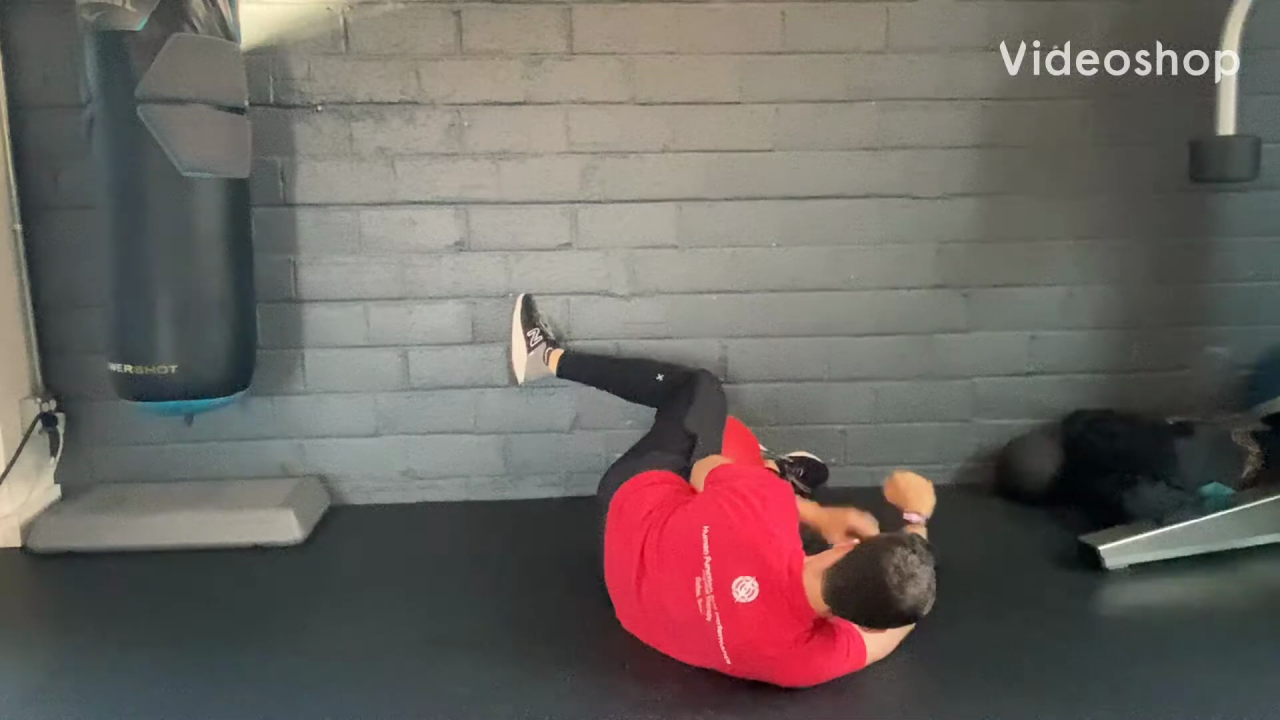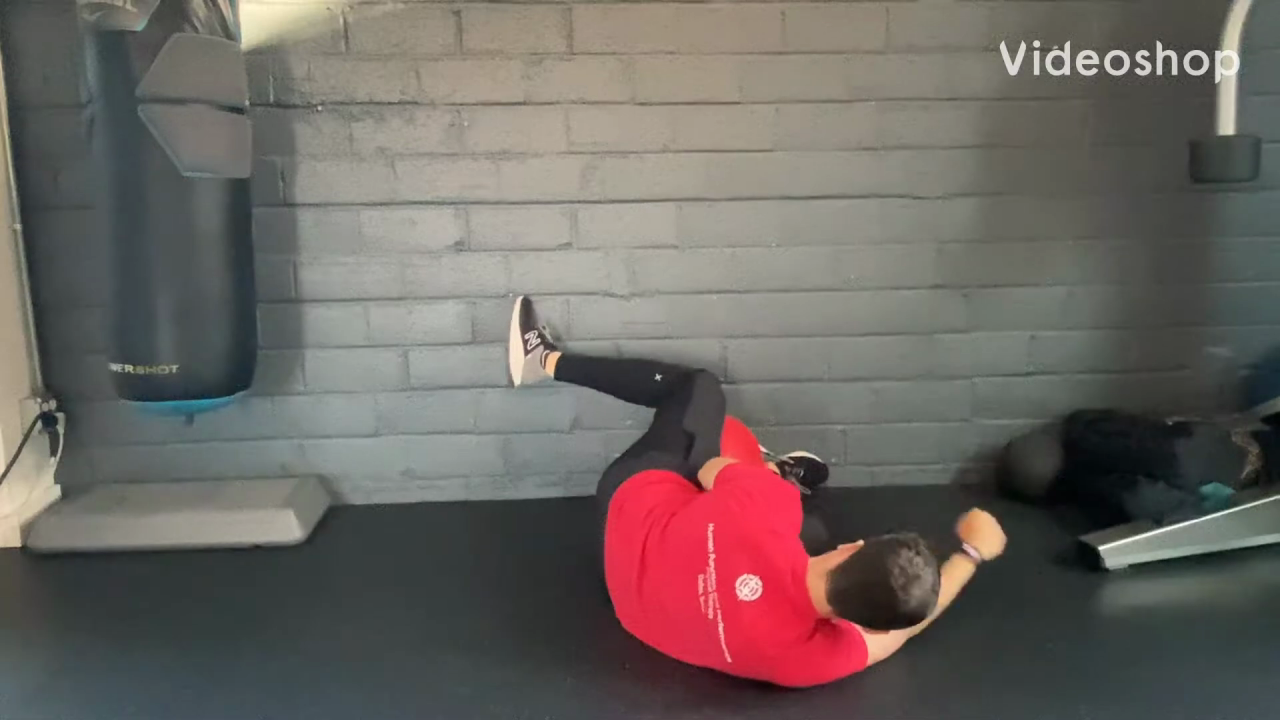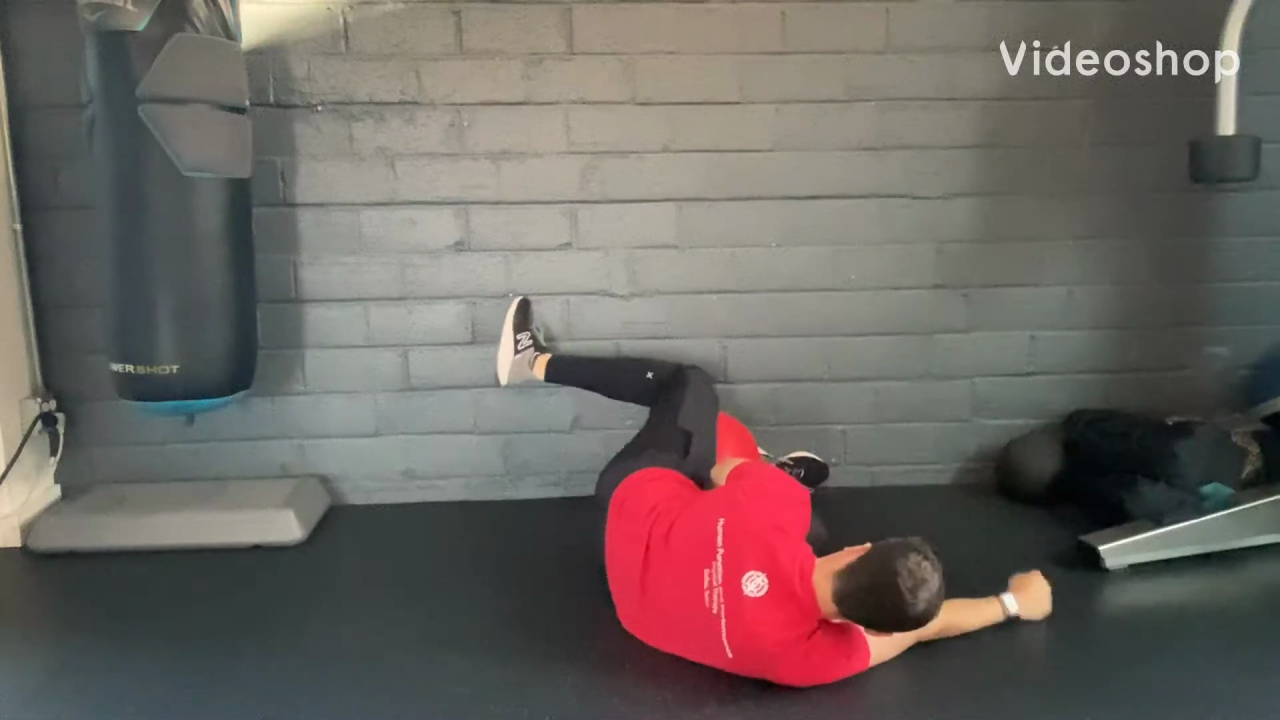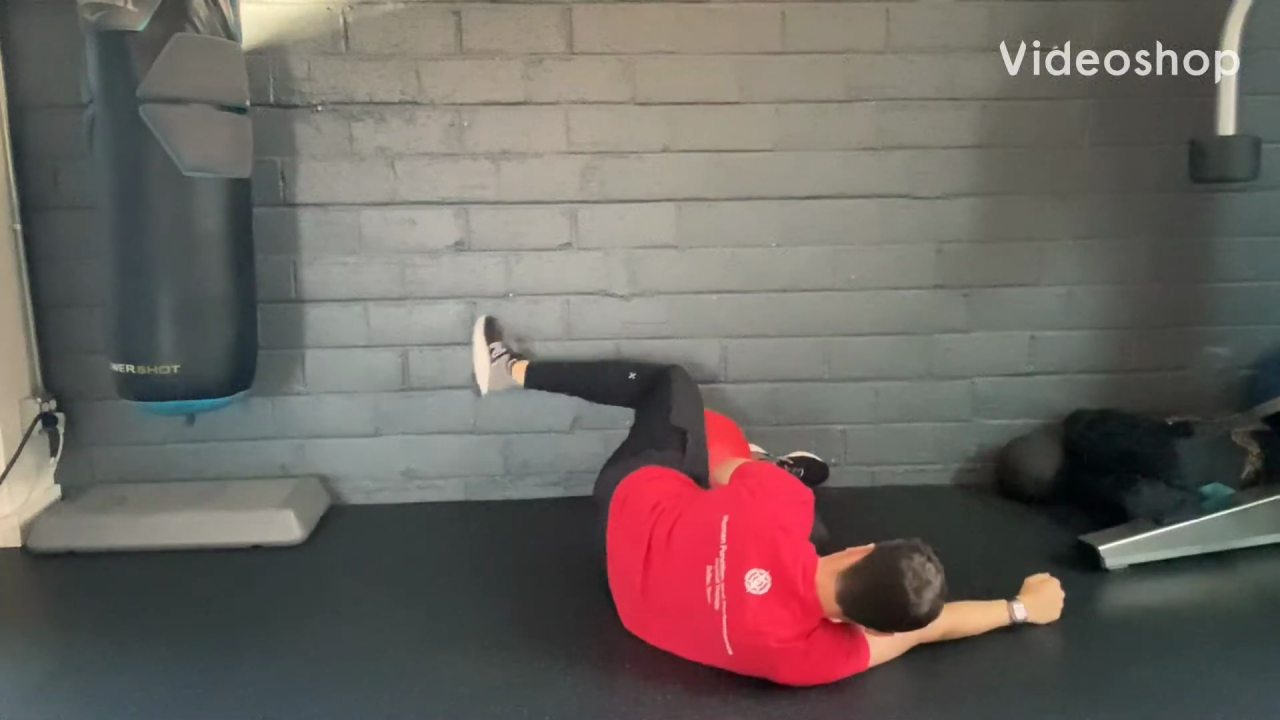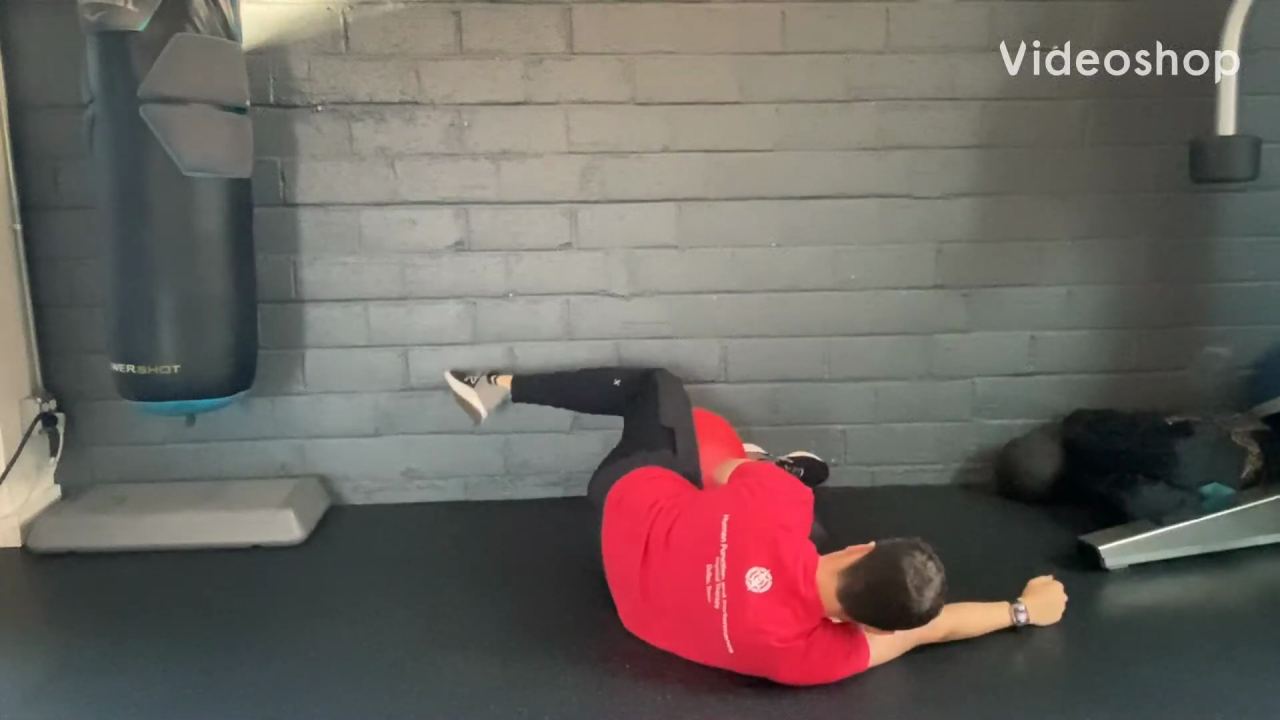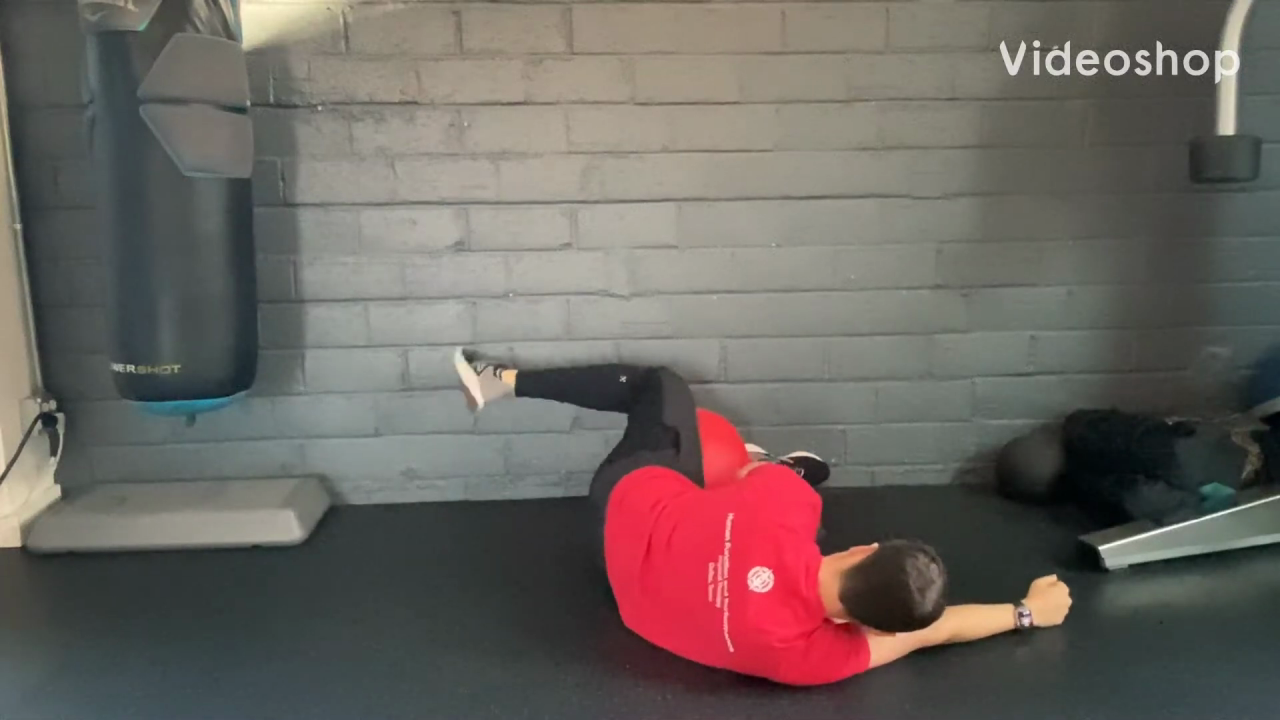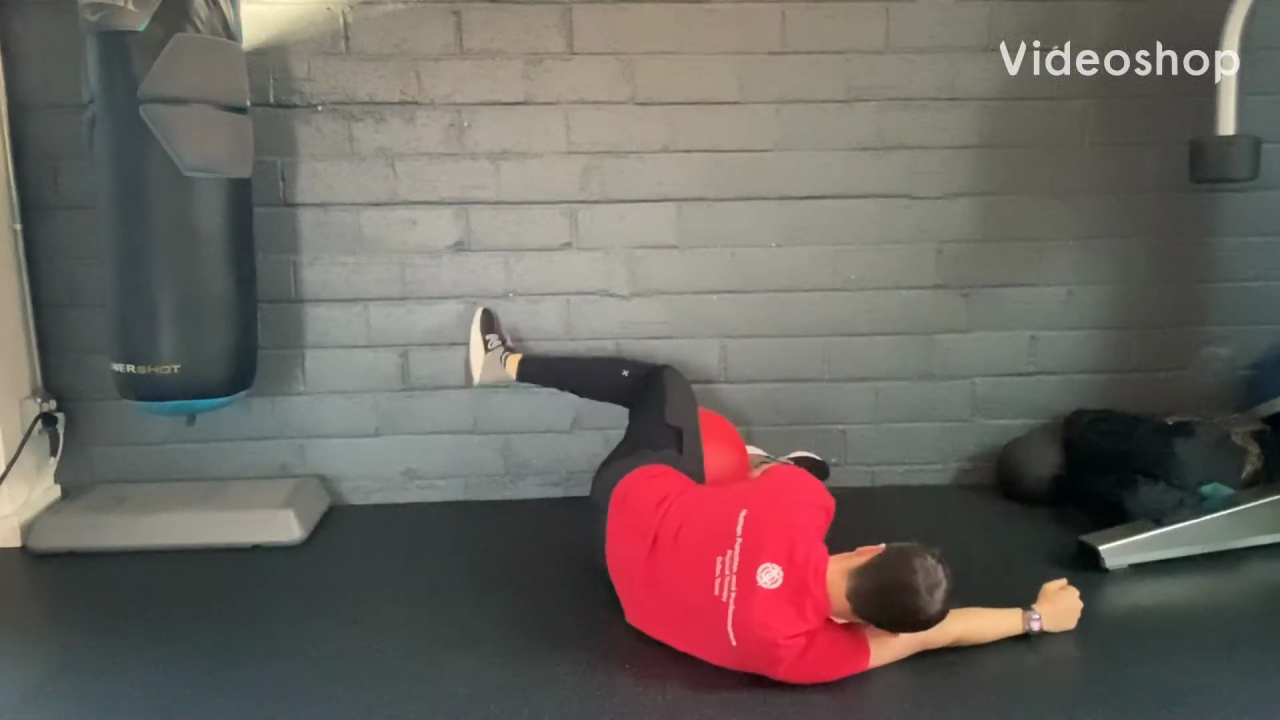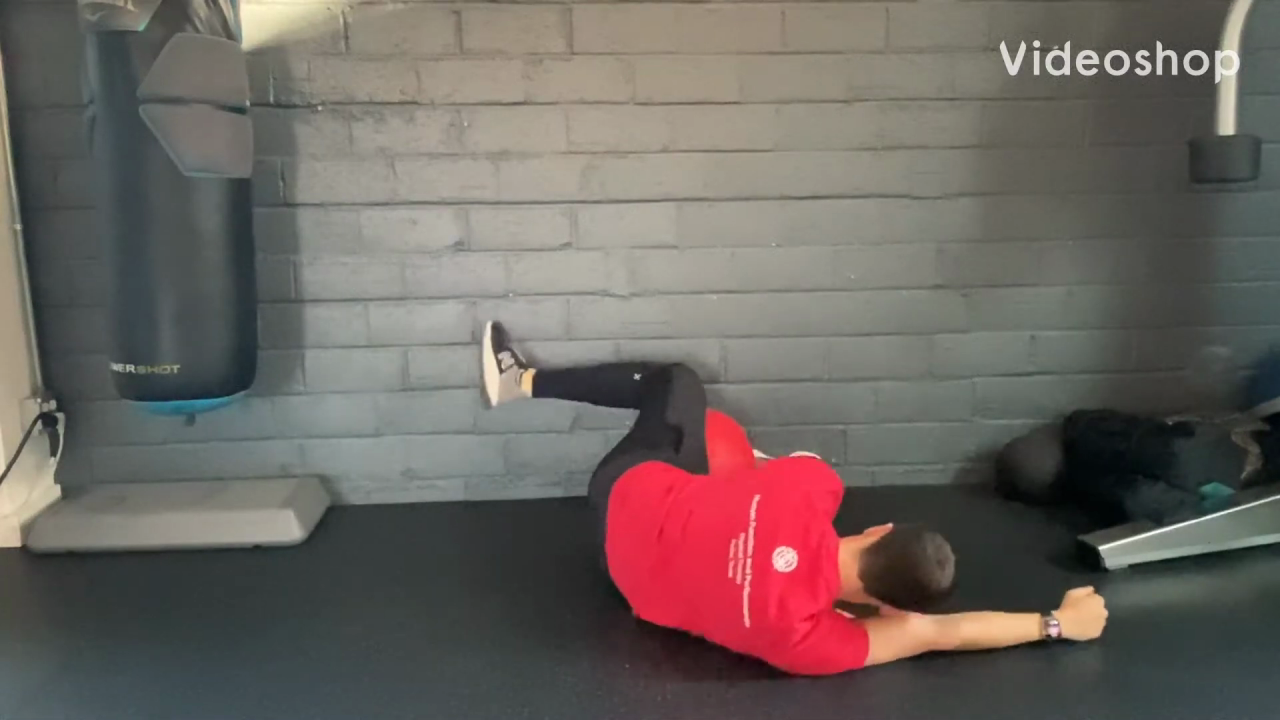
dt=0.2s
person 1, frame 1
left shoulder: (761, 505)
right shoulder: (809, 659)
left elbow: (705, 469)
right elbow: (894, 617)
left wrist: (820, 516)
right wrist: (915, 517)
left knee: (702, 386)
left ankle: (549, 358)
person 1, frame 2
left shoulder: (766, 504)
right shoulder: (808, 659)
left elbow: (713, 469)
right elbow: (909, 618)
right wrist: (973, 551)
left hip: (636, 494)
left knee: (698, 385)
left ankle: (548, 362)
person 1, frame 3
left shoulder: (776, 504)
right shoulder: (805, 658)
left elbow: (723, 470)
right elbow: (918, 628)
right wrist: (1015, 602)
left hip: (635, 493)
left knee: (690, 382)
left ankle: (537, 364)
person 1, frame 4
left shoulder: (779, 505)
right shoulder: (805, 656)
left elbow: (723, 471)
right elbow: (925, 629)
right wrist: (1023, 608)
left hip: (636, 494)
left knee: (672, 381)
left ankle: (514, 370)
person 1, frame 5
left shoulder: (778, 504)
right shoulder: (807, 657)
left elbow: (725, 473)
right elbow: (924, 630)
right wrist: (1023, 610)
left hip: (632, 495)
left knee: (658, 386)
left ankle: (500, 386)
person 1, frame 6
left shoulder: (783, 503)
right shoulder: (803, 657)
right elbow: (931, 631)
right wrist: (1028, 612)
left hip: (634, 493)
left knee: (662, 384)
left ankle: (504, 381)
person 1, frame 7
left shoulder: (796, 497)
right shoulder: (800, 654)
right elbow: (931, 636)
right wrist: (1039, 615)
left hip: (637, 491)
left knee: (664, 381)
left ankle: (507, 364)
person 1, frame 8
left shoulder: (809, 483)
right shoulder: (800, 639)
right elbow: (944, 634)
right wrist: (1059, 623)
left hip: (636, 487)
right hip: (632, 544)
left knee: (676, 380)
left ankle: (520, 381)
